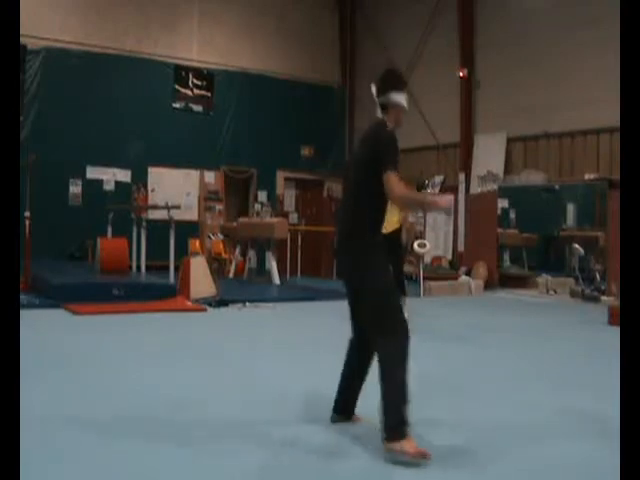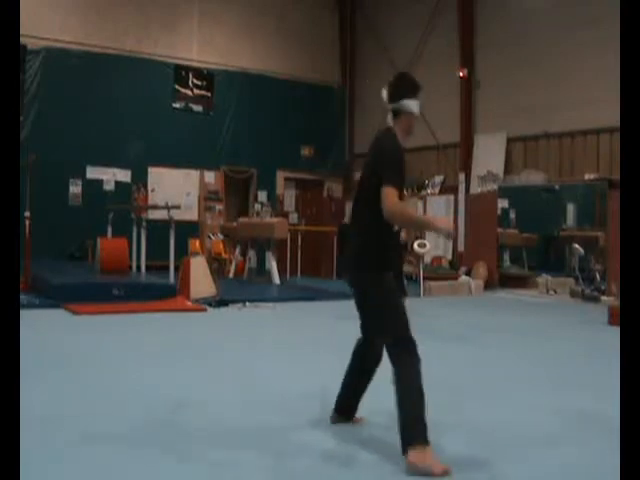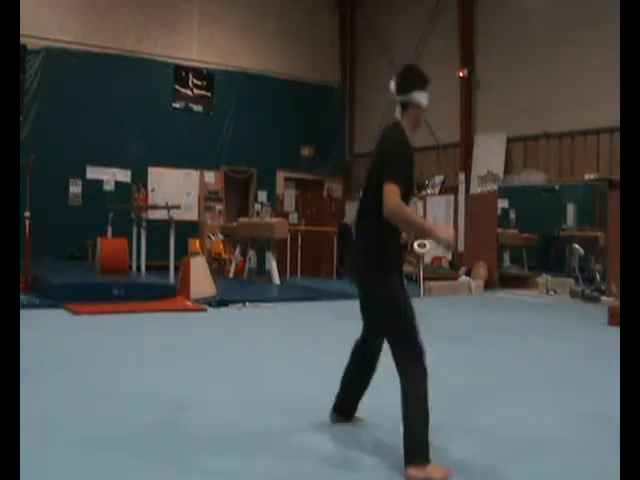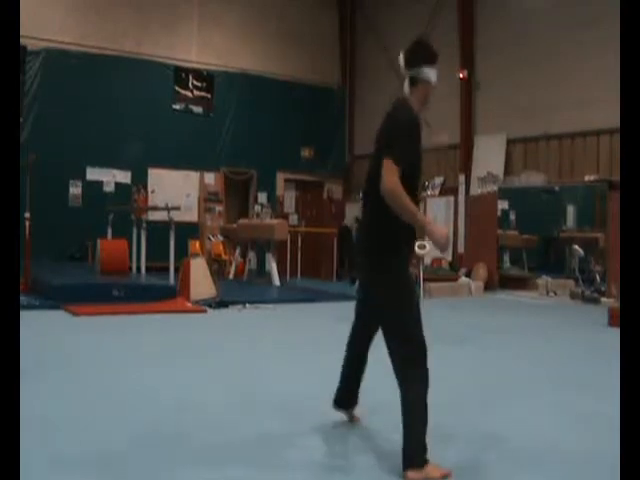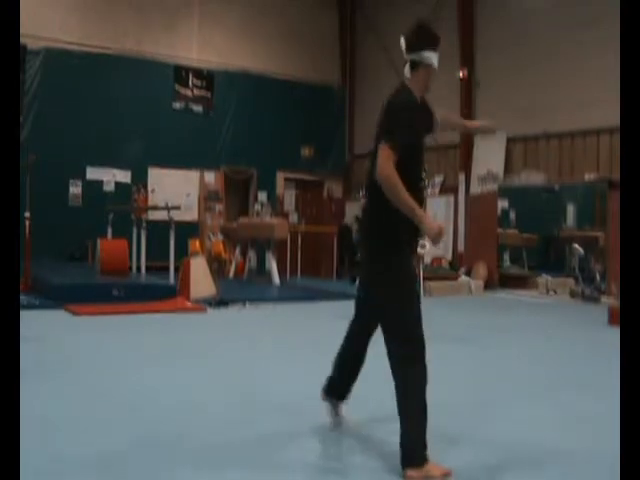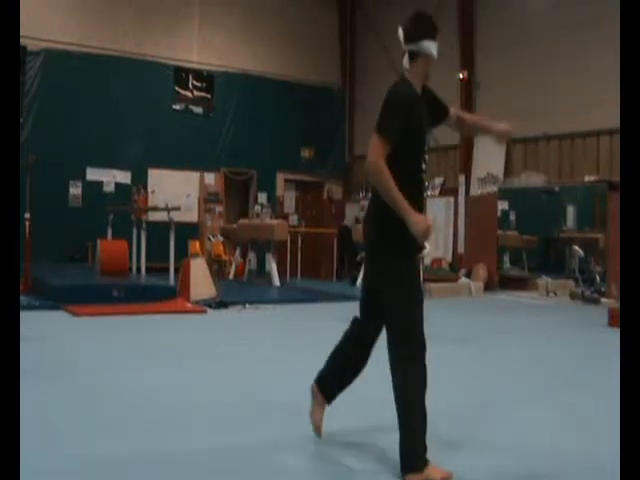
dt=0.1s
person 1, frame 1
left shoulder: (373, 135)
right shoulder: (383, 138)
right elbow: (395, 191)
right wrist: (435, 202)
left hip: (352, 246)
right hip: (362, 249)
left knee: (365, 332)
right knee: (393, 335)
left ankle: (343, 407)
right ankle: (397, 434)
person 1, frame 2
left shoulder: (383, 143)
right shoulder: (391, 149)
right elbow: (391, 209)
right wrist: (434, 224)
left hip: (363, 256)
right hip: (371, 261)
left knee: (373, 338)
right knee: (403, 348)
left ankle: (344, 409)
right ankle: (416, 446)
person 1, frame 3
left shoulder: (395, 138)
right shoulder: (397, 143)
right elbow: (392, 207)
right wrist: (435, 232)
left hip: (370, 256)
right hip: (377, 260)
left knee: (373, 336)
right knee: (409, 352)
left ankle: (344, 406)
person 1, frame 4
left shoulder: (405, 115)
right shoulder: (404, 121)
right elbow: (389, 186)
right wrist: (428, 228)
left hip: (377, 244)
right hip: (386, 248)
left knee: (365, 324)
right knee: (410, 350)
left ankle: (345, 399)
person 1, frame 5
left shoulder: (416, 104)
right shoulder: (403, 104)
left elbow: (441, 123)
right elbow: (384, 168)
left wrist: (472, 124)
right wrist: (422, 218)
left hip: (385, 234)
right hip: (388, 236)
left knee: (365, 319)
right knee: (407, 344)
left ankle: (335, 391)
person 1, frame 6
left shoulder: (423, 97)
right shoulder: (402, 96)
left elbow: (456, 117)
right elbow: (374, 162)
left wrist: (493, 127)
right wrist: (411, 215)
left hip: (390, 233)
right hip: (393, 235)
left knee: (369, 321)
right knee: (408, 345)
left ankle: (323, 387)
